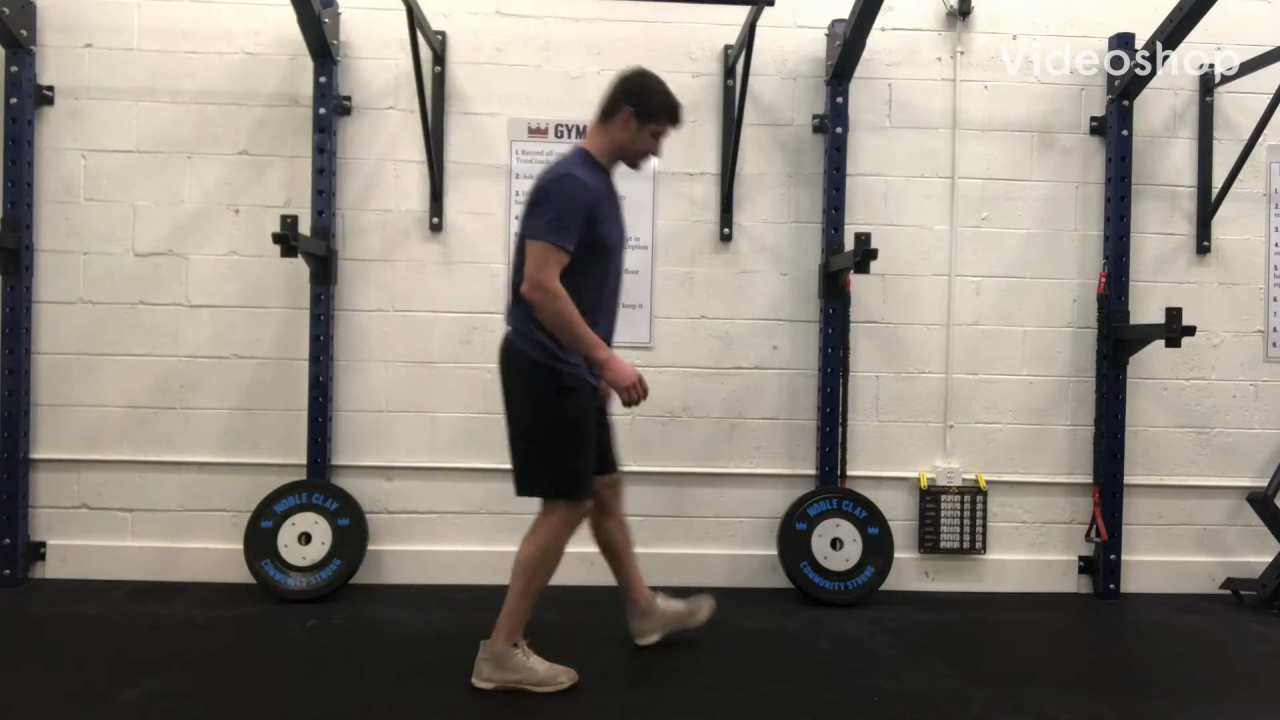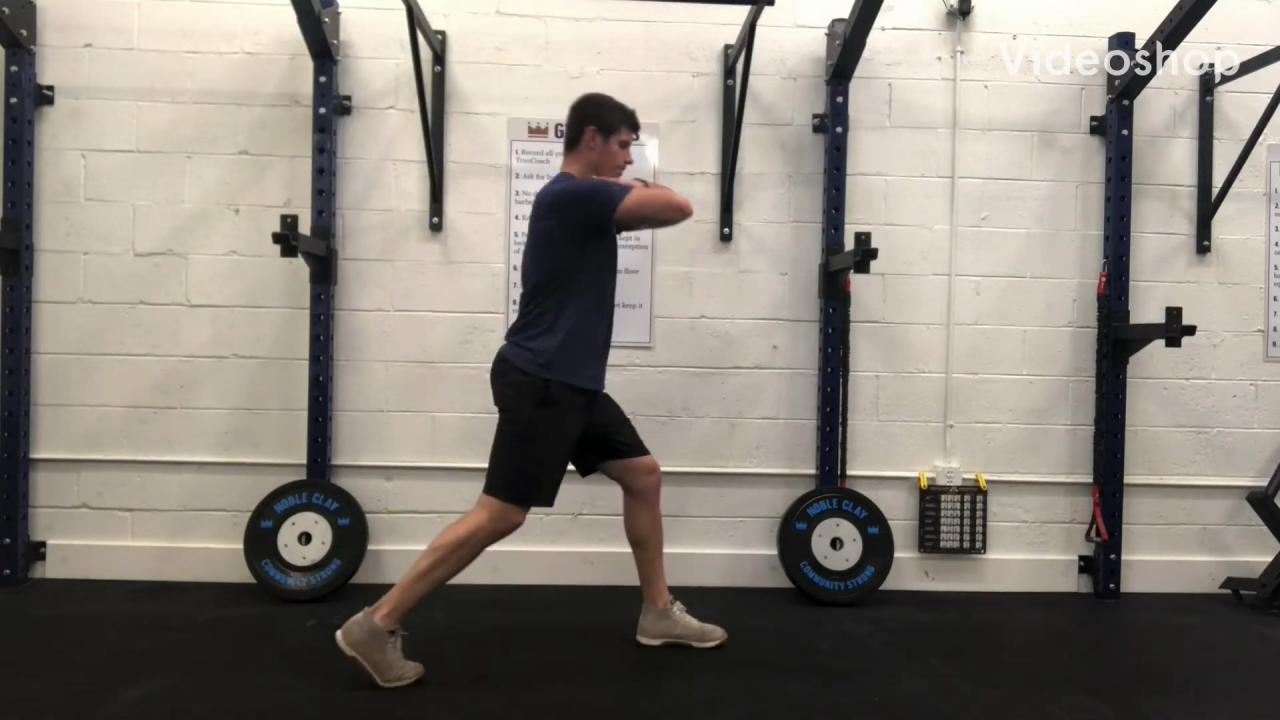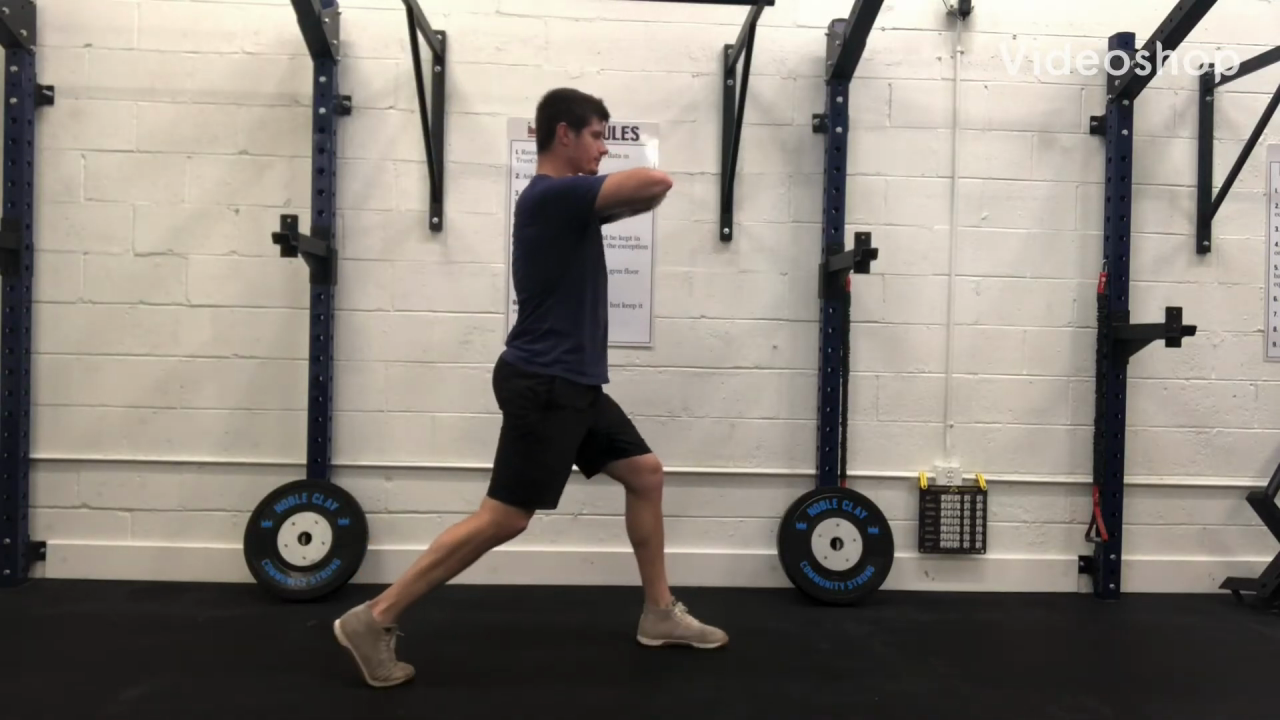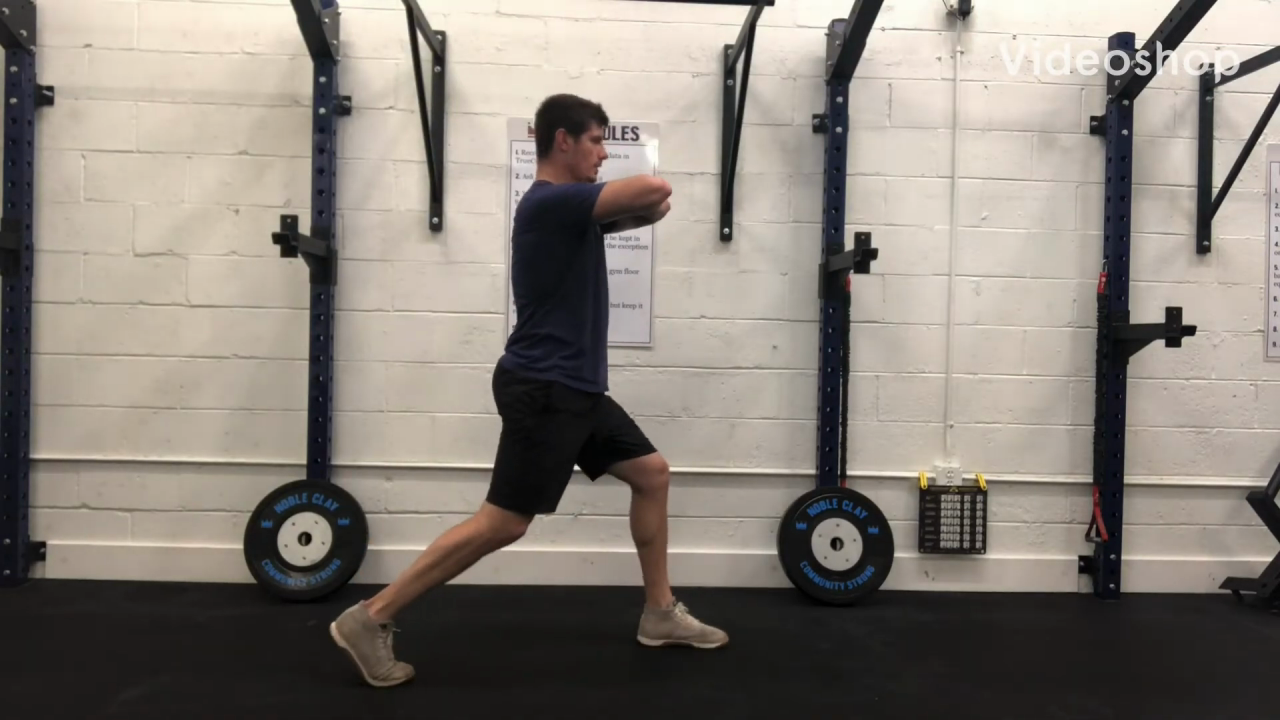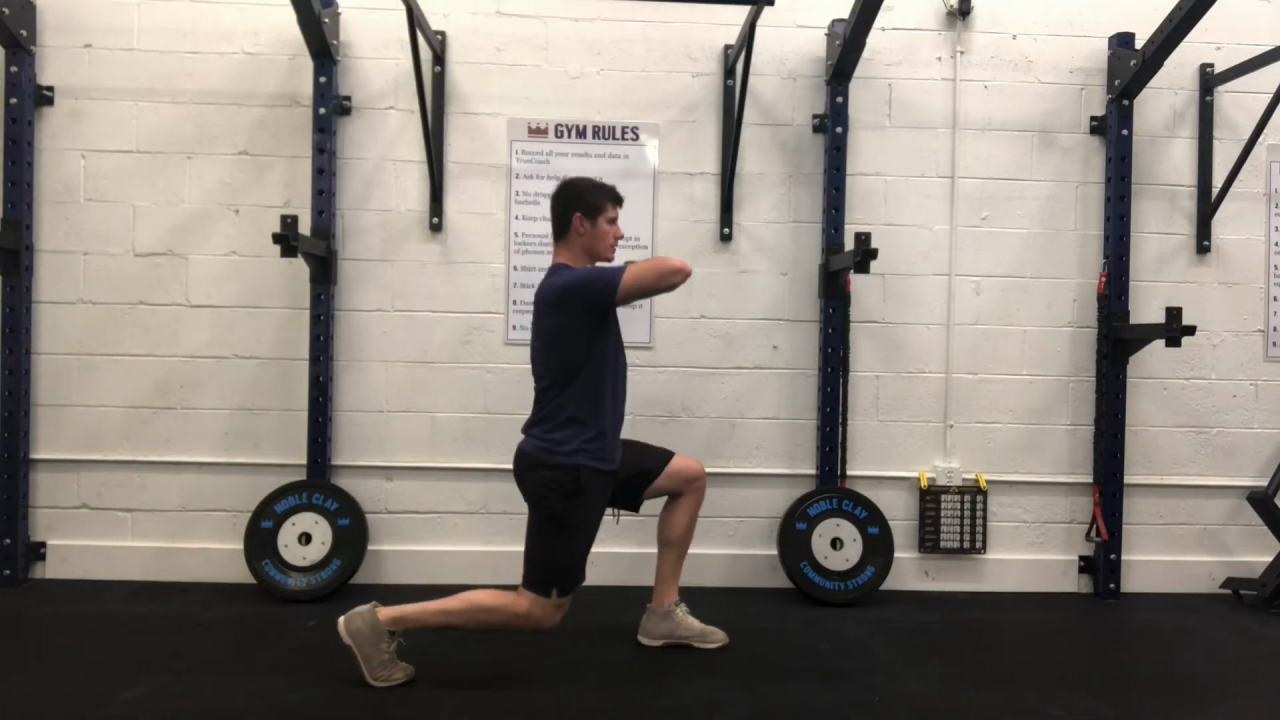
dt=1s
person 1, frame 1
left shoulder: (597, 183)
right shoulder: (571, 184)
right elbow: (537, 285)
left wrist: (601, 360)
right wrist: (606, 360)
left hip: (572, 368)
right hip: (546, 369)
left knee: (603, 488)
right knee: (565, 504)
left ankle: (644, 608)
right ankle: (502, 652)
person 1, frame 2
left shoulder: (589, 201)
right shoulder: (572, 195)
left elbow: (664, 210)
right elbow: (677, 207)
left wrist: (631, 190)
right wrist: (631, 189)
left hip: (575, 382)
right hip: (538, 382)
left knee: (643, 476)
right knee: (501, 513)
left ankle: (660, 613)
right ankle: (376, 626)
person 1, frame 3
left shoulder: (570, 199)
right shoulder: (552, 195)
left elbow: (646, 195)
right elbow: (656, 181)
left wrist: (637, 198)
right wrist: (638, 192)
left hip: (574, 382)
right hip: (543, 383)
left knee: (646, 475)
right knee: (504, 517)
left ankle: (661, 613)
right ankle: (373, 622)
person 1, frame 4
left shoulder: (568, 207)
right shoulder: (550, 202)
left elbow: (647, 207)
right elbow: (654, 189)
left wrist: (647, 208)
right wrist: (647, 202)
left hip: (576, 388)
right hip: (543, 389)
left knee: (652, 474)
right knee: (502, 523)
left ankle: (661, 613)
right ankle: (370, 619)
person 1, frame 5
left shoulder: (578, 285)
right shoulder: (571, 287)
left elbow: (644, 278)
right elbow: (675, 271)
left wrist: (642, 275)
right wrist: (646, 272)
left hip: (589, 454)
right hip: (565, 468)
left knee: (690, 477)
right knee: (539, 610)
left ankle: (663, 613)
right ankle: (380, 622)
